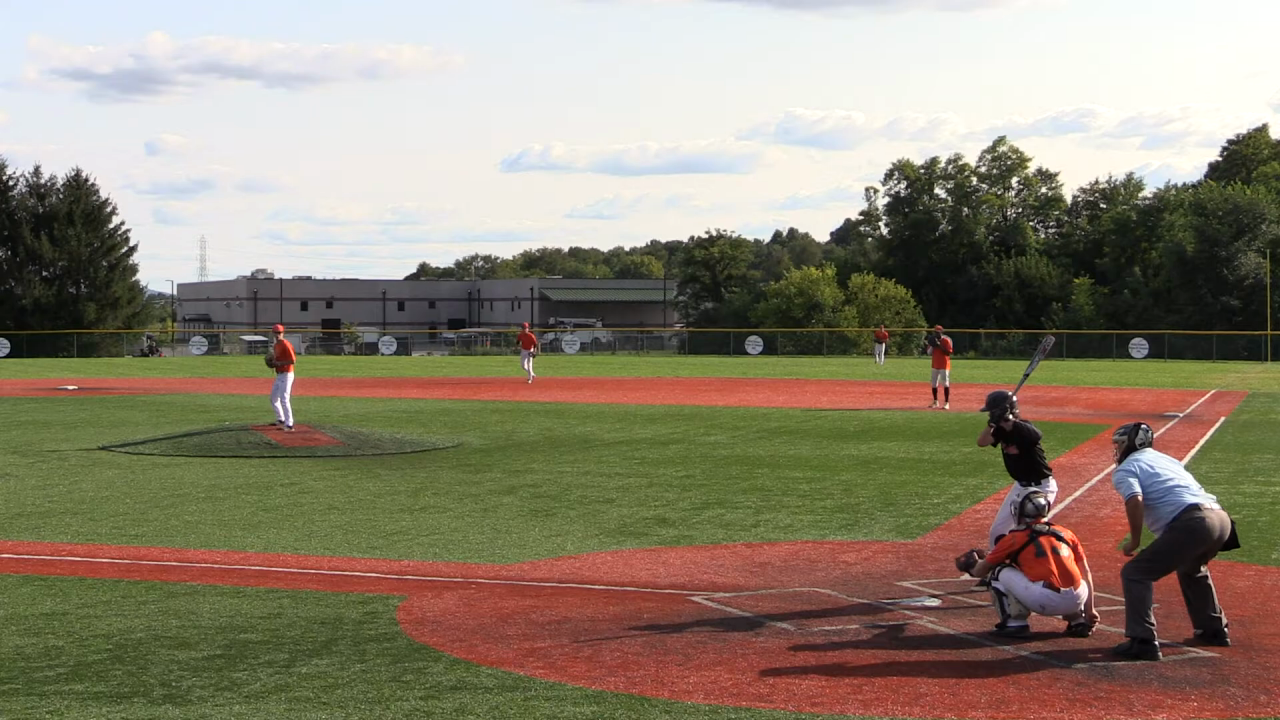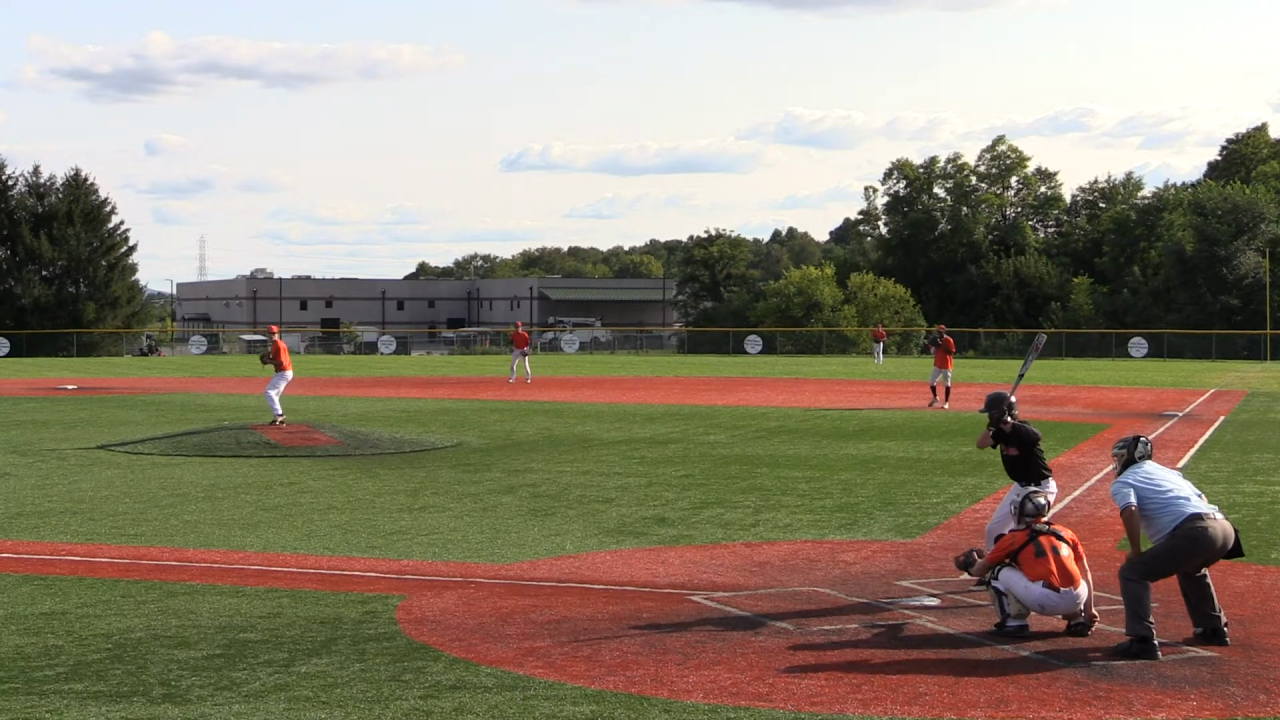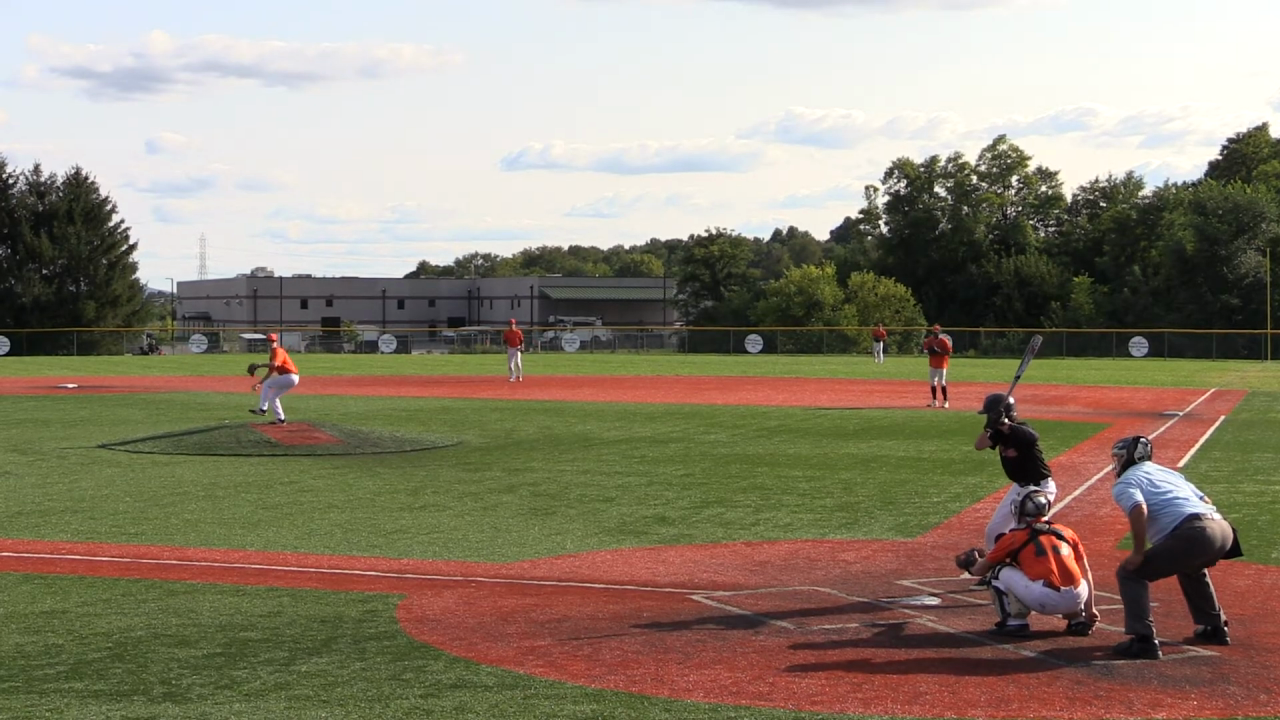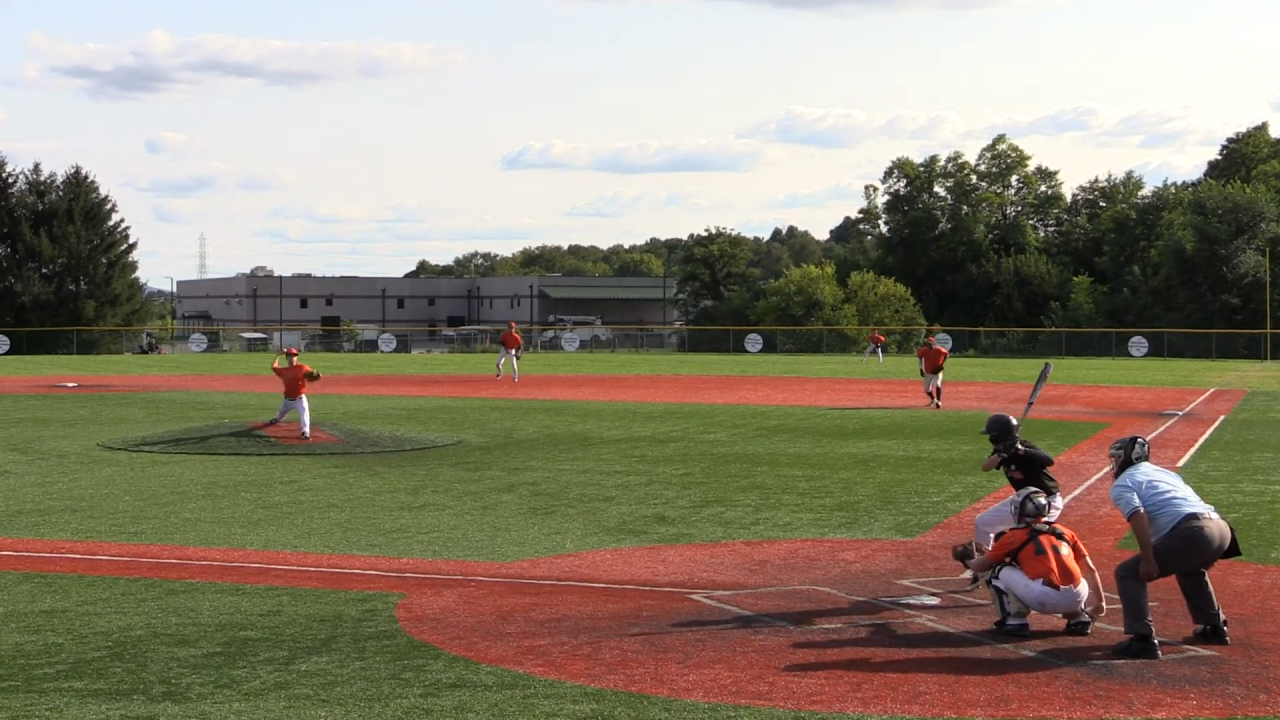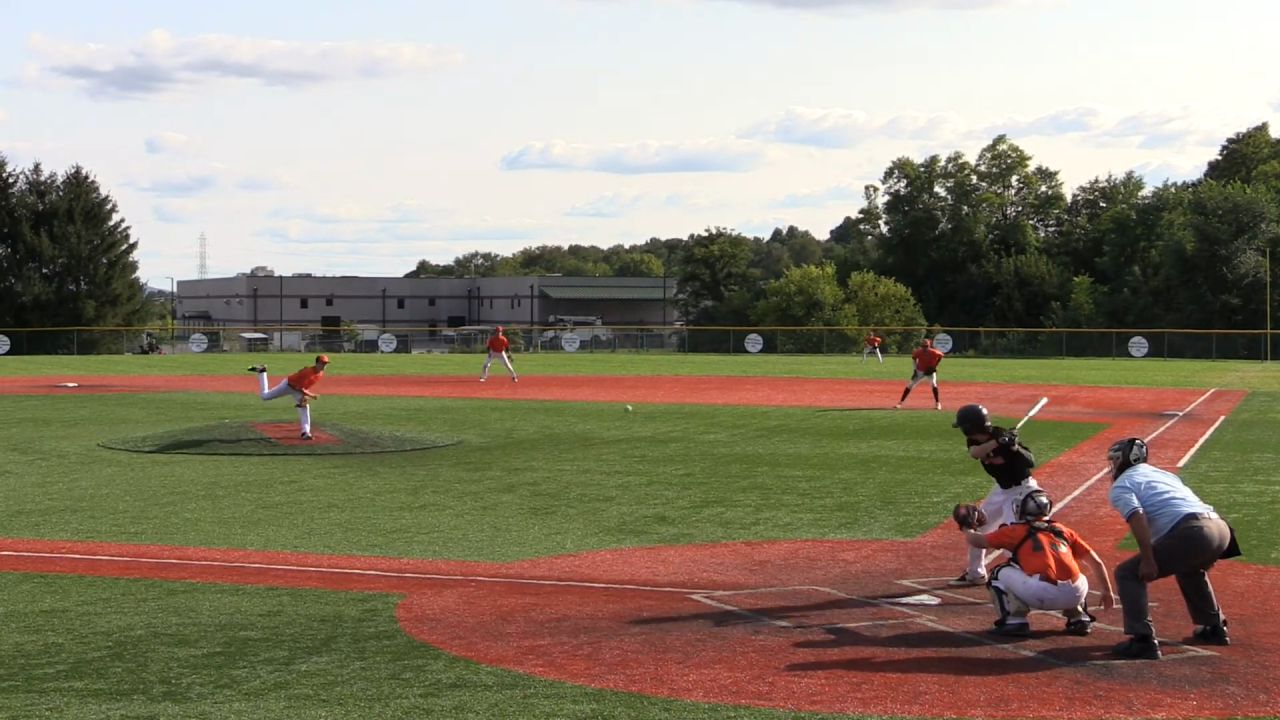
dt=0.5s
person 1, frame 1
left shoulder: (1124, 470)
right shoulder: (1168, 460)
left elbow: (1135, 501)
left wrist: (1134, 540)
left hip: (1193, 523)
right hip: (1220, 517)
left knee: (1135, 572)
right knee: (1192, 569)
left ankle: (1143, 642)
right ankle: (1214, 630)
person 1, frame 2
left shoulder: (1122, 482)
right shoulder: (1168, 471)
left elbow: (1130, 512)
left wrist: (1135, 551)
left hip: (1195, 533)
right hip: (1224, 528)
left knee: (1132, 573)
right knee: (1190, 569)
left ankle: (1143, 641)
right ankle: (1214, 629)
person 1, frame 3
left shoulder: (1124, 483)
right shoulder: (1169, 472)
left elbow: (1139, 510)
left wrist: (1139, 553)
left hip: (1195, 533)
right hip: (1223, 528)
left knee: (1129, 573)
right knee: (1190, 568)
left ankle: (1144, 641)
right ankle: (1215, 628)
person 1, frame 4
left shoulder: (1122, 484)
right shoulder: (1166, 473)
left elbow: (1138, 516)
left wrist: (1148, 560)
right wrist: (1205, 553)
left hip: (1192, 533)
right hip: (1221, 528)
left knee: (1127, 573)
right knee: (1190, 567)
left ankle: (1143, 640)
right ankle: (1215, 628)
person 1, frame 5
left shoulder: (1120, 486)
right shoulder: (1165, 474)
left elbow: (1137, 517)
left wrist: (1148, 560)
right wrist: (1205, 554)
left hip: (1192, 533)
right hip: (1221, 528)
left knee: (1128, 573)
right knee: (1189, 569)
left ankle: (1143, 640)
right ankle: (1214, 627)
person 2, frame 1
left shoulder: (1024, 427)
right shoulder: (1001, 429)
left elbow: (1037, 435)
right elbow: (981, 442)
left wrist: (1010, 419)
right wrist: (992, 423)
left hip: (1040, 488)
right hip: (1020, 486)
right knee: (997, 531)
person 2, frame 2
left shoulder: (1022, 429)
right shoulder: (1001, 431)
left elbow: (1037, 436)
right elbow: (981, 444)
left wrist: (1008, 421)
right wrist: (991, 426)
left hip: (1040, 488)
right hip: (1020, 487)
right knee: (993, 530)
person 2, frame 3
left shoulder: (1022, 429)
right shoulder: (1000, 432)
left elbow: (1034, 438)
right elbow: (979, 446)
left wrist: (1005, 424)
right wrist: (988, 427)
left hip: (1039, 488)
right hip: (1019, 488)
right knee: (993, 531)
person 2, frame 4
left shoulder: (1027, 449)
right shoulder: (1004, 450)
left elbow: (1048, 460)
right elbow: (986, 467)
left wrist: (1020, 450)
right wrist: (1002, 453)
left hip: (1047, 502)
right knee: (983, 522)
person 2, frame 5
left shoulder: (1005, 439)
right shoulder: (974, 439)
left elbow: (1030, 462)
right elbow: (975, 453)
left wrist: (1014, 448)
right wrist: (996, 442)
left hip: (1019, 490)
right hip: (1003, 488)
right knee: (977, 529)
right ankle: (975, 573)
person 3, frame 1
left shoulder: (1015, 538)
right shoulder: (1066, 533)
left elbow: (980, 571)
right elbow: (1086, 573)
left wrist: (971, 566)
right wrist: (1089, 610)
left hip: (1045, 601)
right hip: (1077, 600)
left knee: (999, 572)
left ankle: (1016, 624)
right ankle: (1078, 621)
person 3, frame 2
left shoulder: (1015, 537)
right shoulder: (1066, 532)
left elbow: (979, 571)
right elbow: (1085, 572)
left wrist: (970, 566)
right wrist: (1089, 609)
left hip: (1046, 601)
right hip: (1076, 600)
left knee: (999, 572)
left ankle: (1015, 624)
right ankle: (1078, 621)
person 3, frame 3
left shoulder: (1015, 537)
right shoulder: (1067, 532)
left elbow: (980, 570)
right elbow: (1086, 572)
left wrist: (971, 565)
right wrist: (1090, 609)
left hip: (1046, 600)
right hip: (1077, 599)
left knee: (999, 571)
left ankle: (1016, 623)
right ankle: (1078, 620)
person 3, frame 4
left shoulder: (1015, 536)
right shoulder: (1065, 532)
left elbow: (980, 567)
right elbow: (1090, 569)
left wrist: (968, 560)
right wrist: (1099, 601)
left hip: (1045, 598)
right hip: (1077, 597)
left knee: (1000, 571)
left ankle: (1015, 622)
right ankle: (1079, 619)
person 3, frame 5
left shoulder: (1014, 531)
right shoulder: (1064, 531)
left elbow: (976, 541)
right elbow: (1096, 562)
left wrist: (968, 530)
right wrist: (1107, 592)
left hip: (1043, 593)
right hip: (1076, 594)
left knee: (999, 574)
left ankle: (1015, 622)
right ankle: (1079, 620)
